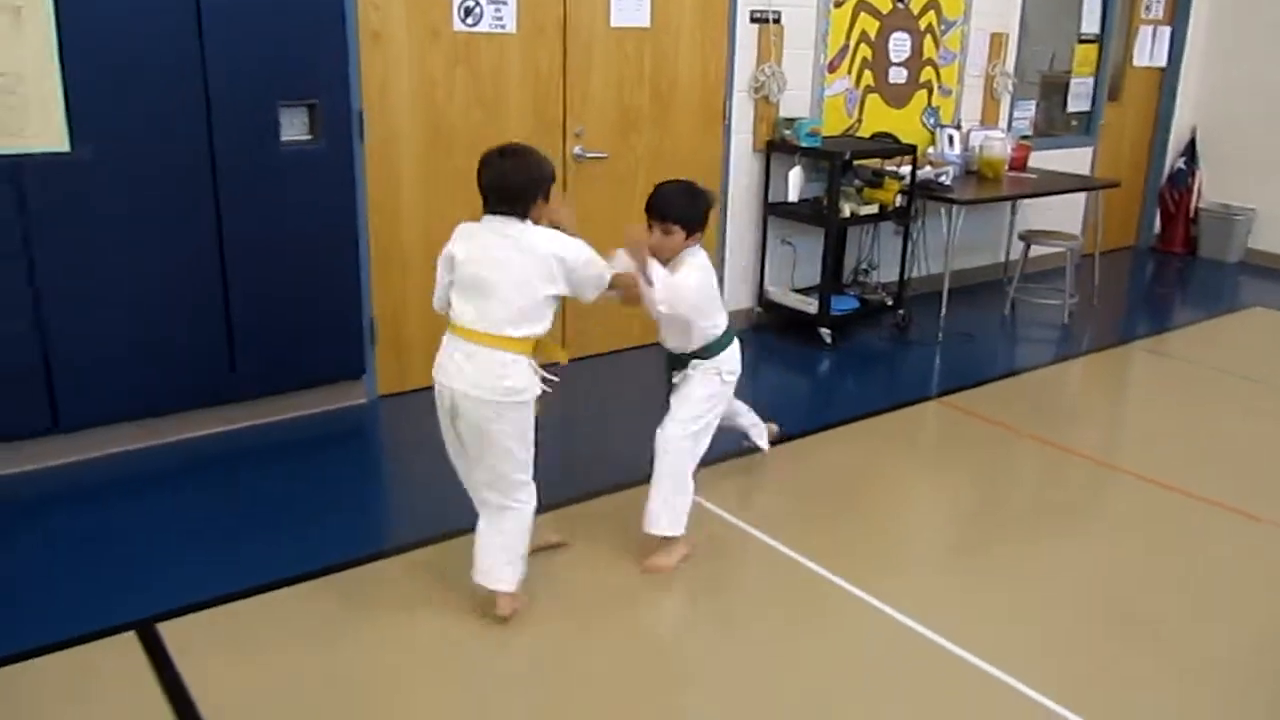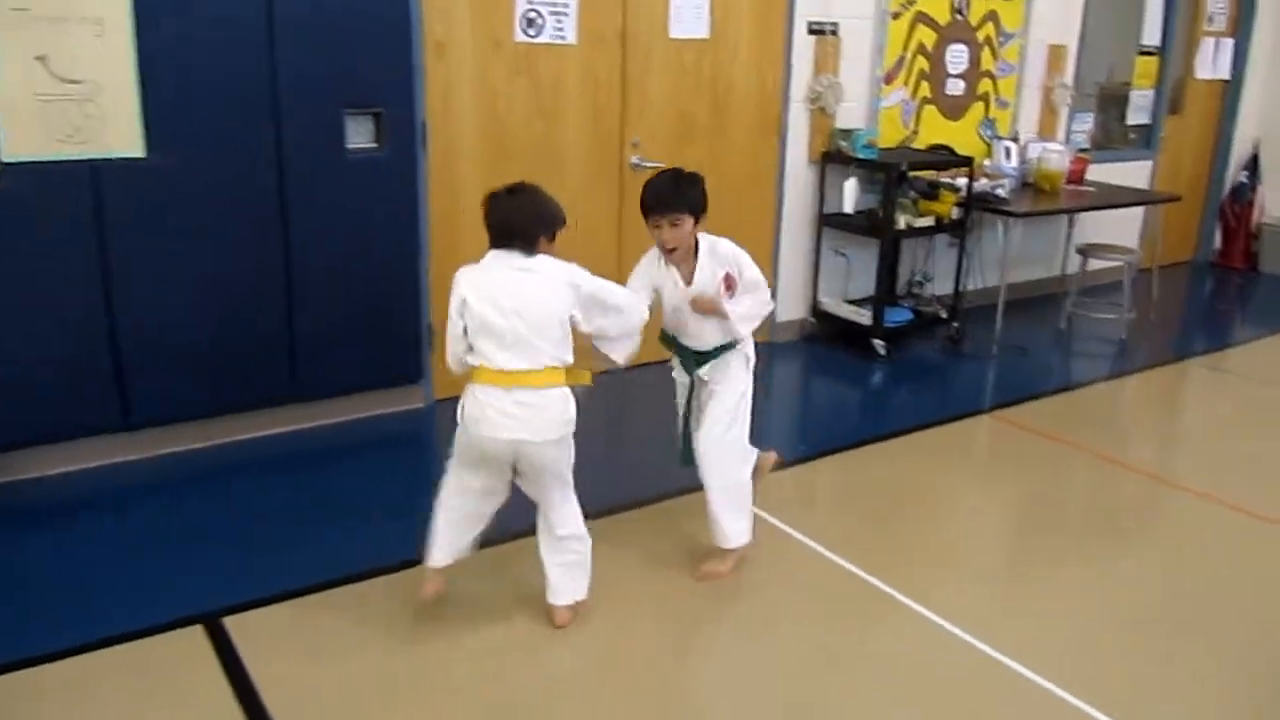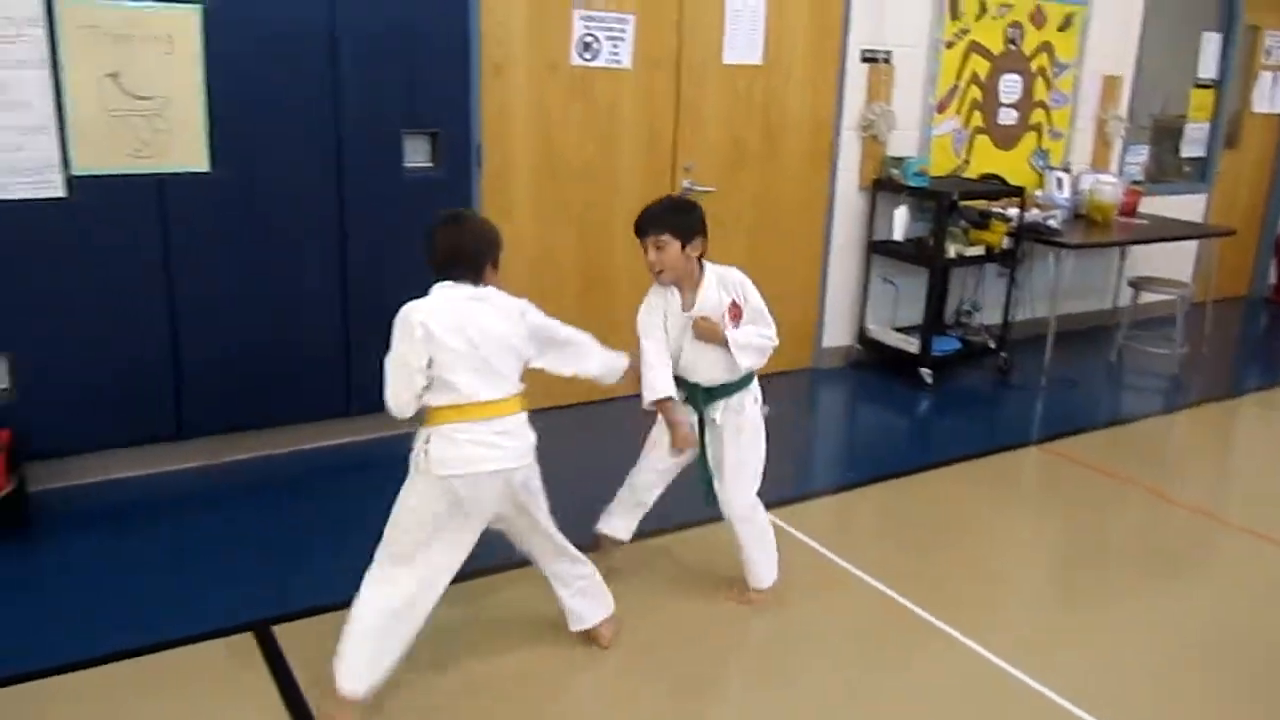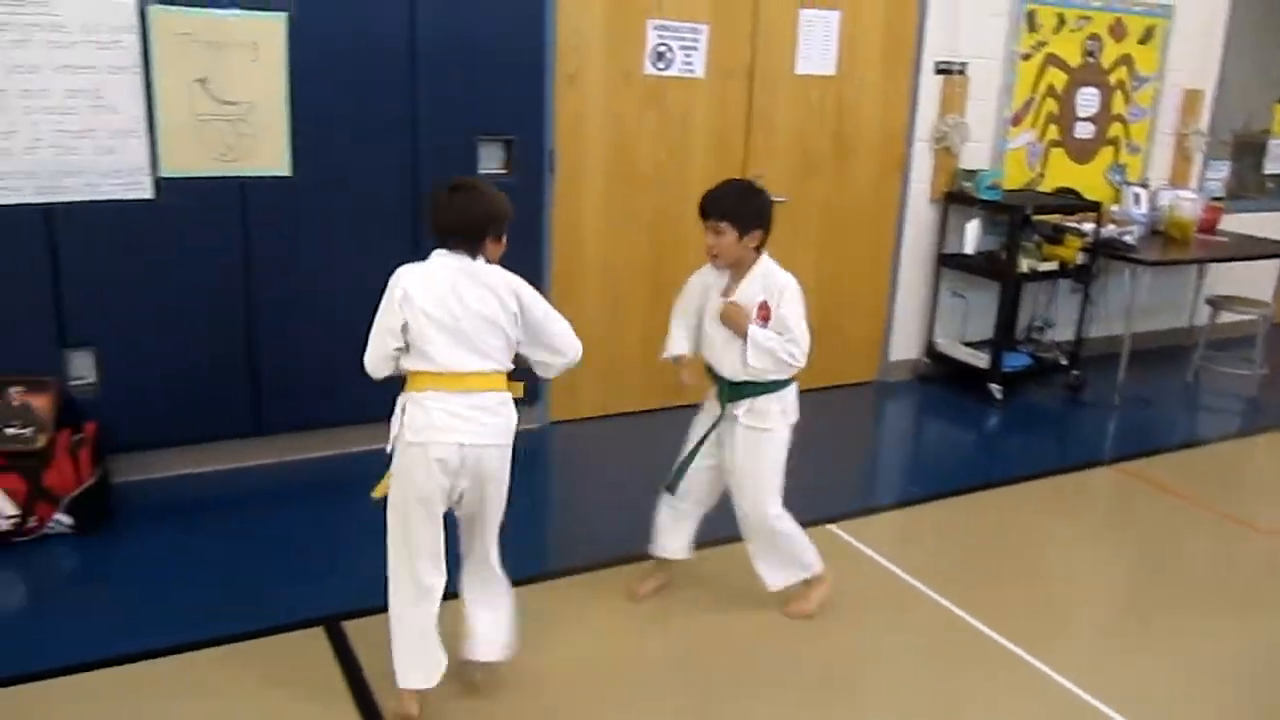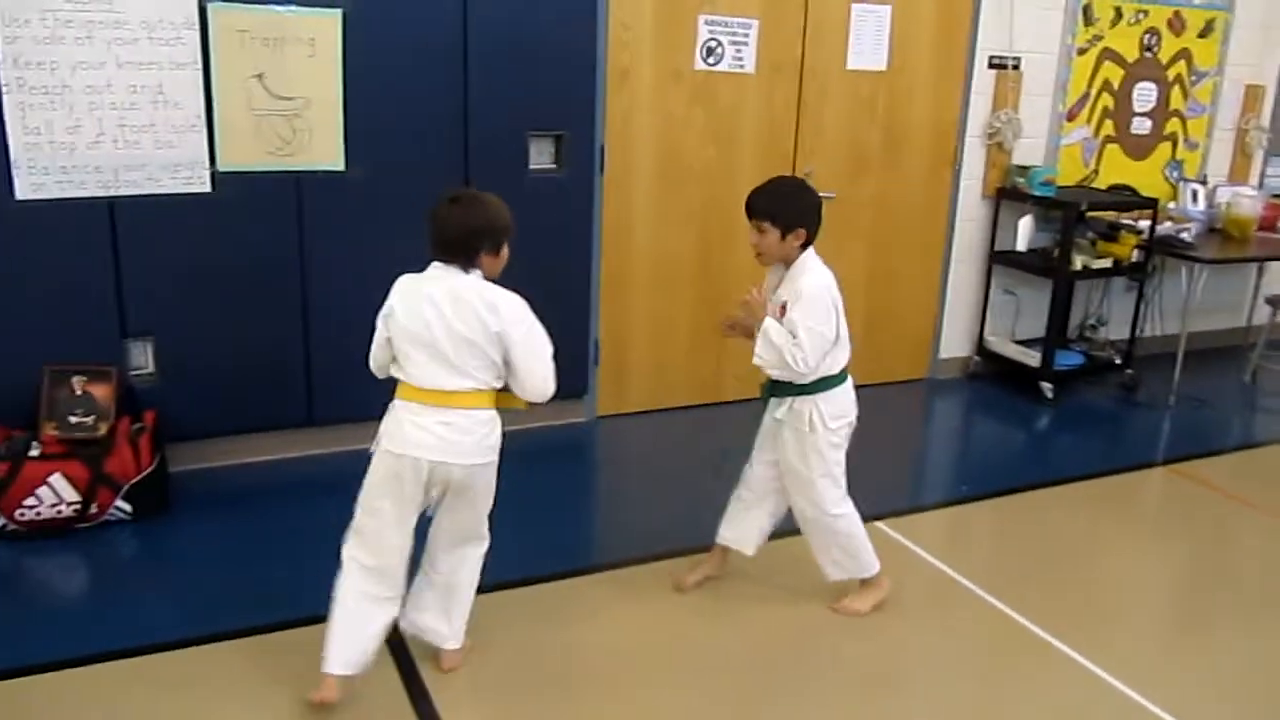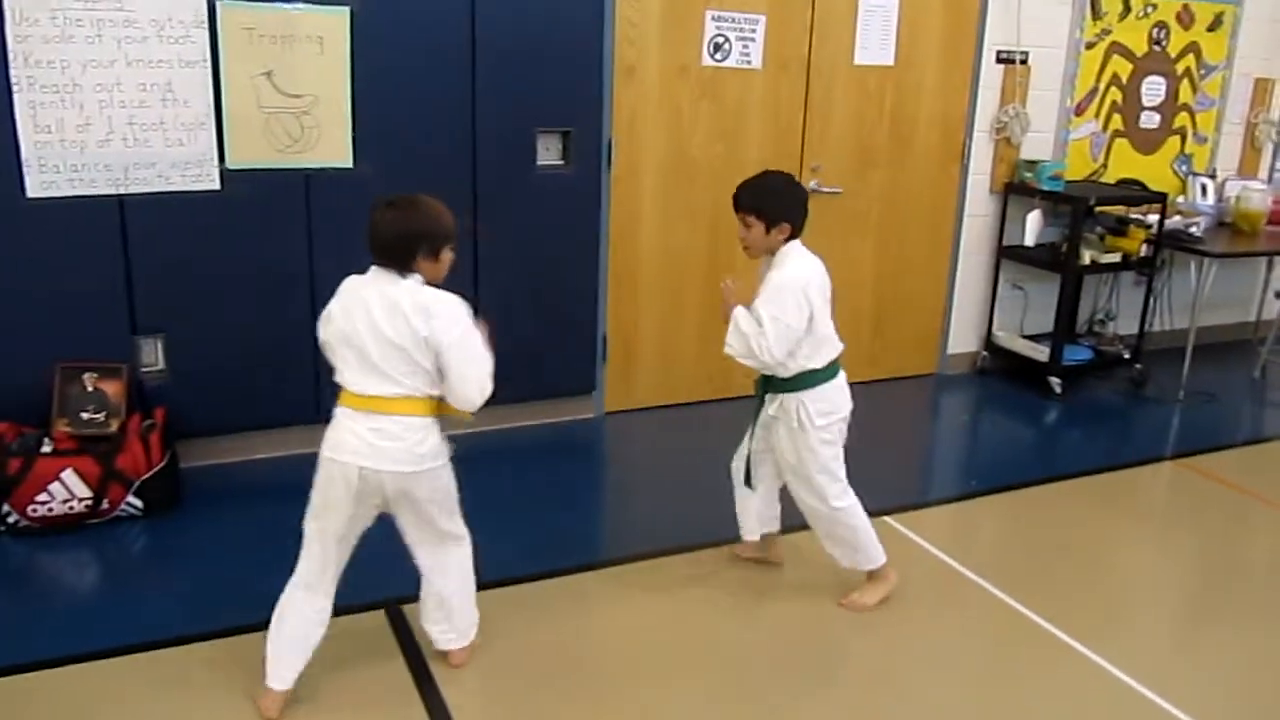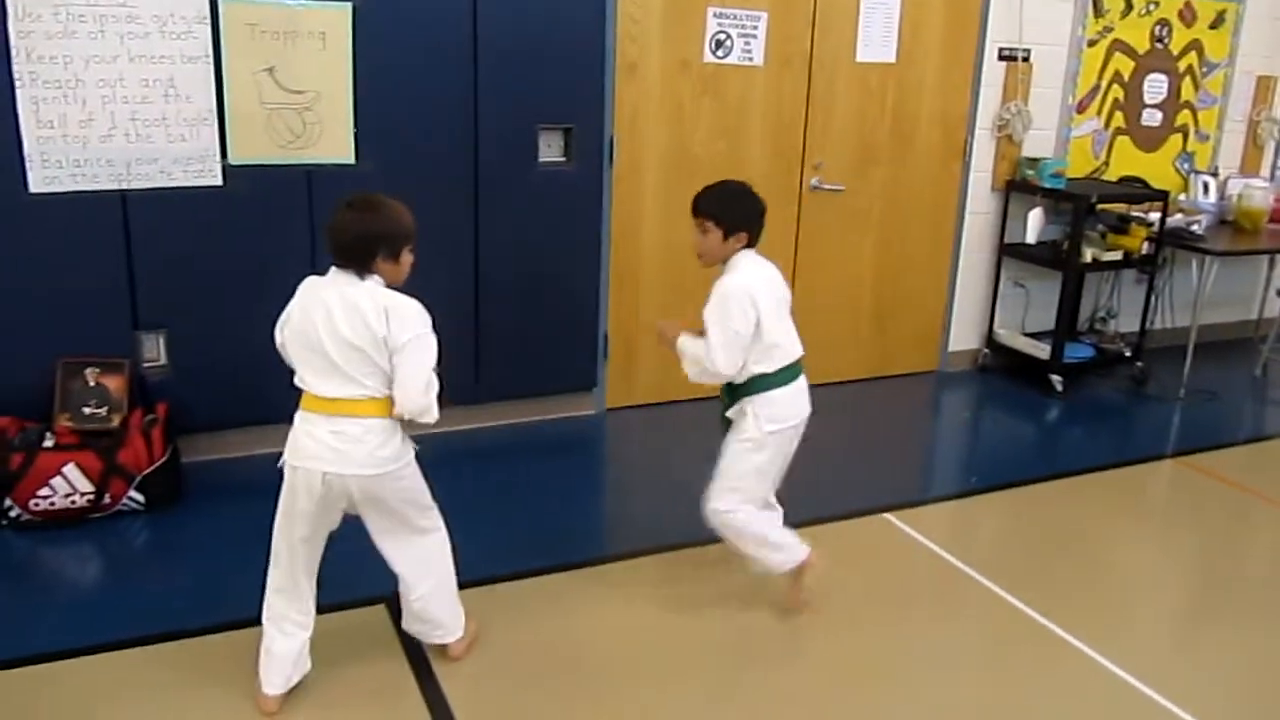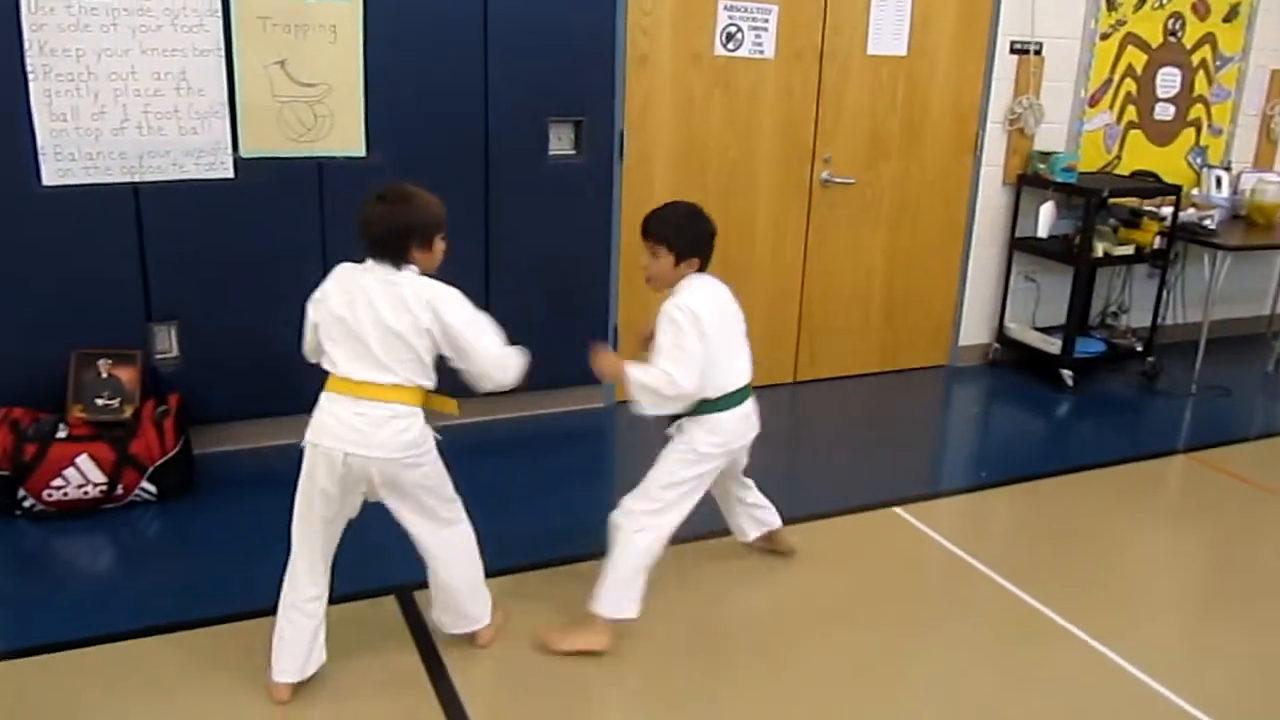
dt=0.2s
person 1, frame 1
left shoulder: (462, 238)
right shoulder: (557, 249)
left elbow: (442, 302)
right elbow: (596, 281)
left hip: (453, 367)
right hip: (502, 379)
left knee: (480, 470)
right knee: (509, 487)
left ankle: (516, 540)
right ankle: (502, 588)
person 1, frame 2
left shoulder: (468, 281)
right shoulder: (564, 278)
left elbow: (457, 360)
right elbow: (630, 312)
left hip: (486, 412)
right hip: (546, 414)
left knee: (467, 484)
right knee: (557, 502)
left ankle: (437, 569)
right ankle: (565, 598)
person 1, frame 3
left shoulder: (418, 316)
right shoulder: (514, 310)
left elbow: (401, 402)
right elbow: (573, 347)
right wrist: (616, 364)
left hip: (451, 458)
right hip: (512, 447)
left knee: (398, 568)
right knee: (545, 542)
right ankle: (596, 618)
person 1, frame 4
left shoulder: (408, 281)
right shoulder: (509, 287)
left elbow: (377, 363)
right elbow: (565, 350)
right wrist: (520, 354)
left hip: (428, 426)
right hip: (491, 426)
left knee: (415, 560)
right knee: (480, 549)
right ankle: (486, 650)
person 1, frame 5
left shoulder: (404, 291)
right shoulder: (504, 307)
left elbow: (380, 363)
right elbow: (539, 386)
right wrist: (506, 361)
left hip: (409, 433)
right hip: (473, 440)
left knee: (371, 553)
right knee: (461, 542)
left ankle: (338, 673)
right ankle: (447, 642)
person 1, frame 6
left shoulder: (348, 294)
right shoulder: (444, 309)
right elbow: (471, 394)
right wrist: (476, 343)
left hip: (349, 442)
right hip: (413, 448)
left knee: (318, 563)
right knee: (446, 544)
right ankle: (455, 640)
person 1, frame 7
left shoulder: (307, 295)
right shoulder: (403, 312)
right elbow: (417, 405)
right wrist: (429, 380)
left hip: (312, 445)
right hip: (375, 451)
left knee: (292, 565)
right knee: (421, 537)
right ankle: (449, 632)
person 1, frame 8
left shoulder: (338, 283)
right shoulder: (439, 300)
left elbow: (313, 349)
right elbow: (498, 370)
right wrist: (516, 355)
left hip: (334, 430)
right hip: (397, 437)
left knee: (310, 550)
right knee: (445, 527)
left ankle: (288, 670)
right ankle: (476, 621)
person 2, frame 1
left shoulder: (694, 270)
right shoulder: (661, 255)
left elbow: (671, 302)
right elbow: (621, 268)
left wrist: (644, 262)
left hip: (711, 364)
right hip: (694, 359)
left knee: (675, 439)
right knee: (716, 407)
left ankle: (671, 537)
right ankle: (761, 432)
person 2, frame 2
left shoulder: (726, 254)
right shoulder: (652, 266)
left elbow: (761, 300)
left wrist: (722, 309)
left hip: (728, 360)
right hip: (687, 362)
left knee: (718, 449)
right knee: (704, 438)
left ankle: (731, 543)
right ankle: (755, 460)
person 2, frame 3
left shoulder: (733, 283)
right shoulder: (656, 303)
left elbow: (766, 339)
right elbow: (655, 364)
left wrist: (722, 336)
right wrist: (672, 421)
left hip: (736, 404)
right hip: (685, 402)
left knee: (737, 497)
right knee: (646, 476)
left ankle: (762, 575)
right ankle: (609, 538)
person 2, frame 4
left shoulder: (780, 286)
right shoulder: (707, 278)
left elbow: (792, 357)
right elbow: (683, 322)
left wrist: (747, 329)
right wrist: (684, 361)
left hip: (765, 409)
right hip: (722, 400)
left knee: (758, 507)
right knee: (686, 481)
left ankle: (812, 577)
right ankle: (663, 562)
person 2, frame 5
left shoulder: (812, 288)
right shoulder: (784, 272)
left elbow: (800, 360)
left wrist: (763, 323)
right wrist: (749, 324)
left hip: (818, 409)
right hip: (789, 401)
left knee: (821, 502)
right knee: (759, 478)
left ankle: (871, 579)
right ankle: (719, 555)
person 2, frame 6
left shoulder: (788, 280)
right shoulder: (794, 262)
left elbow: (767, 352)
left wrist: (737, 311)
right wrist: (747, 313)
left hip: (809, 402)
right hip: (790, 394)
left knee: (825, 494)
right knee: (752, 463)
left ankle: (879, 572)
right ankle: (762, 542)
person 2, frame 7
left shoulder: (735, 287)
right shoulder: (762, 271)
left elbow: (719, 363)
left wrist: (680, 340)
right wrist: (701, 334)
left hip: (769, 407)
right hip: (783, 392)
left knee: (725, 505)
right knee: (748, 489)
left ankle: (795, 560)
right ankle: (770, 545)
person 2, frame 8
left shoulder: (681, 310)
right shoulder: (714, 291)
left elbow: (675, 385)
left wrist: (621, 371)
right wrist: (663, 347)
left hip: (710, 428)
right hip: (737, 414)
left knee: (637, 518)
right knee: (727, 481)
left ankle: (602, 625)
right ankle: (770, 533)
